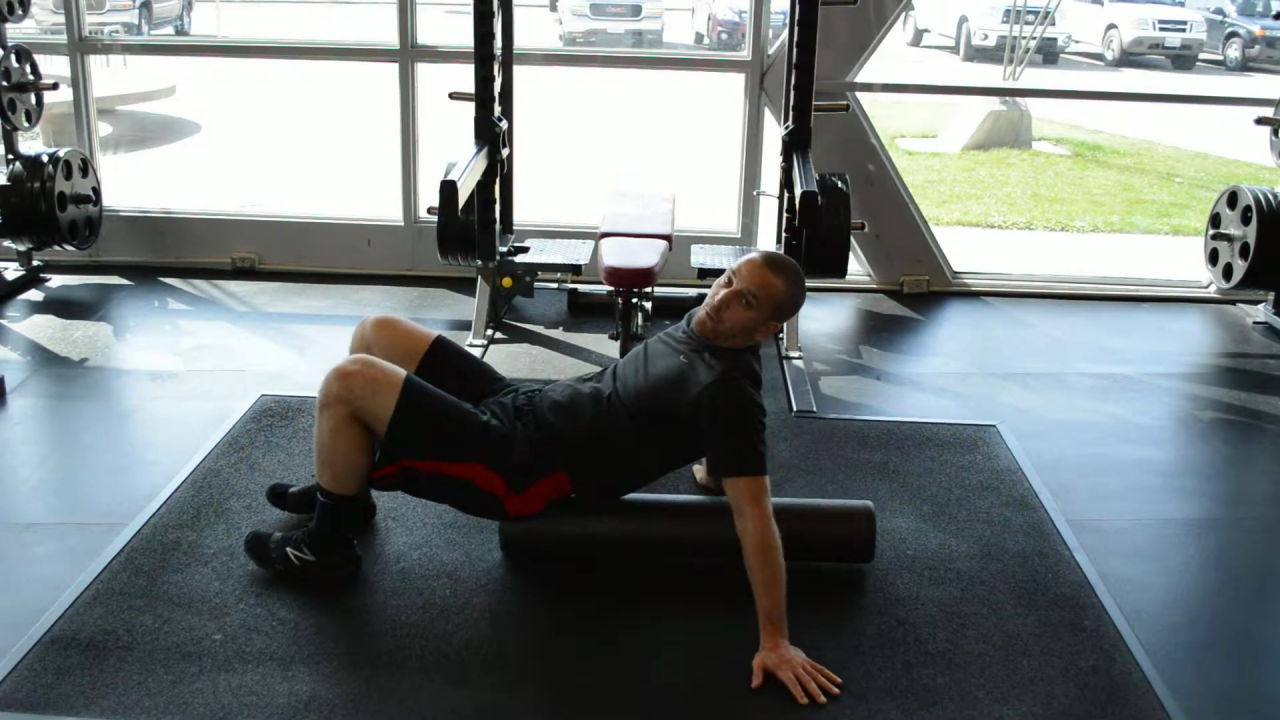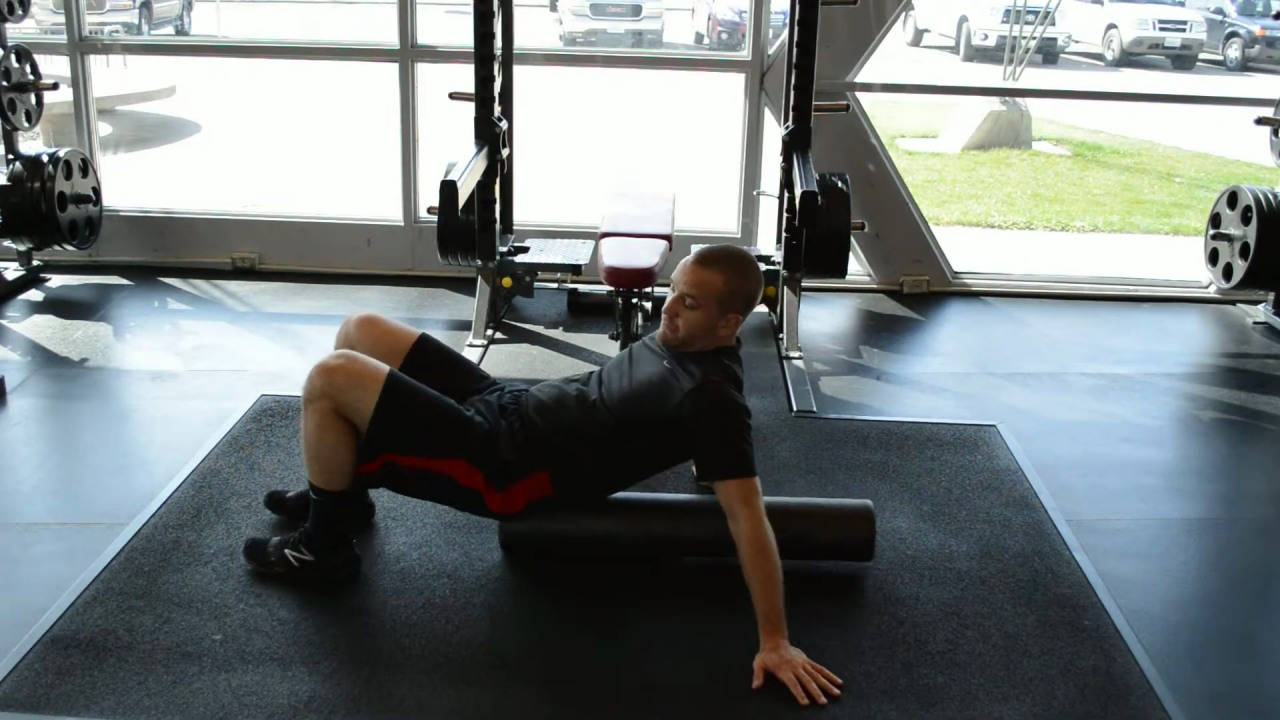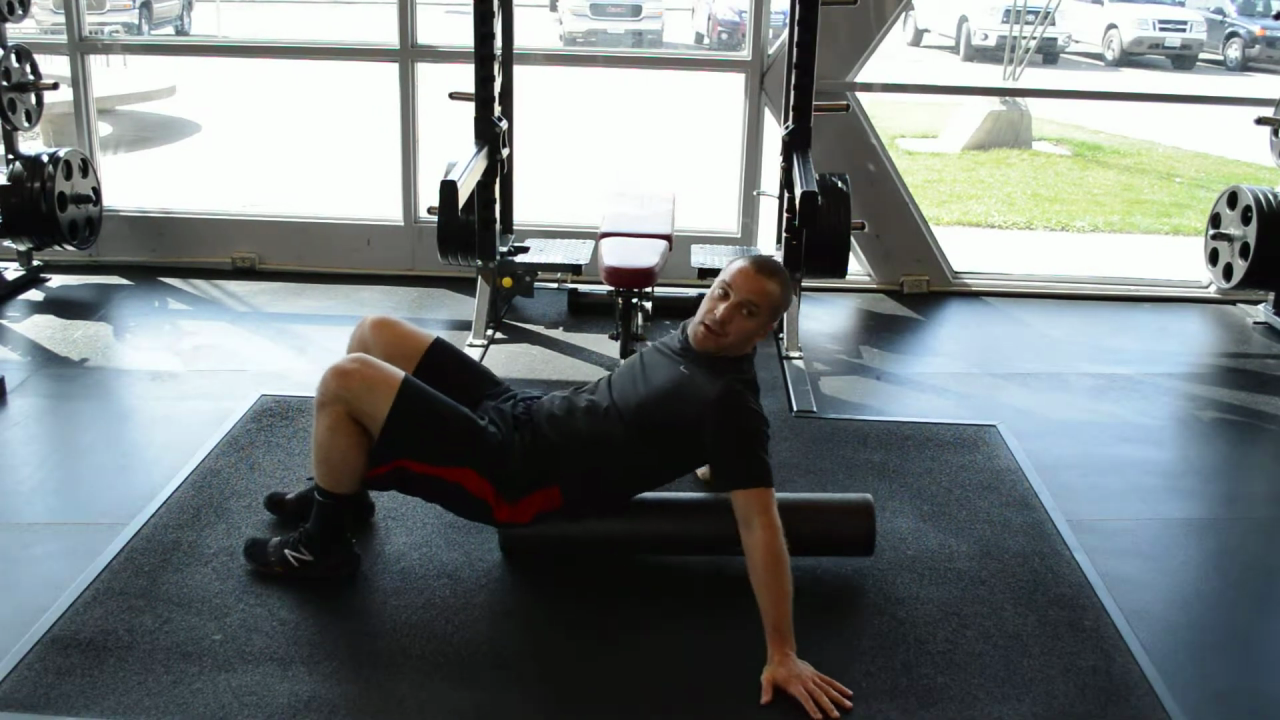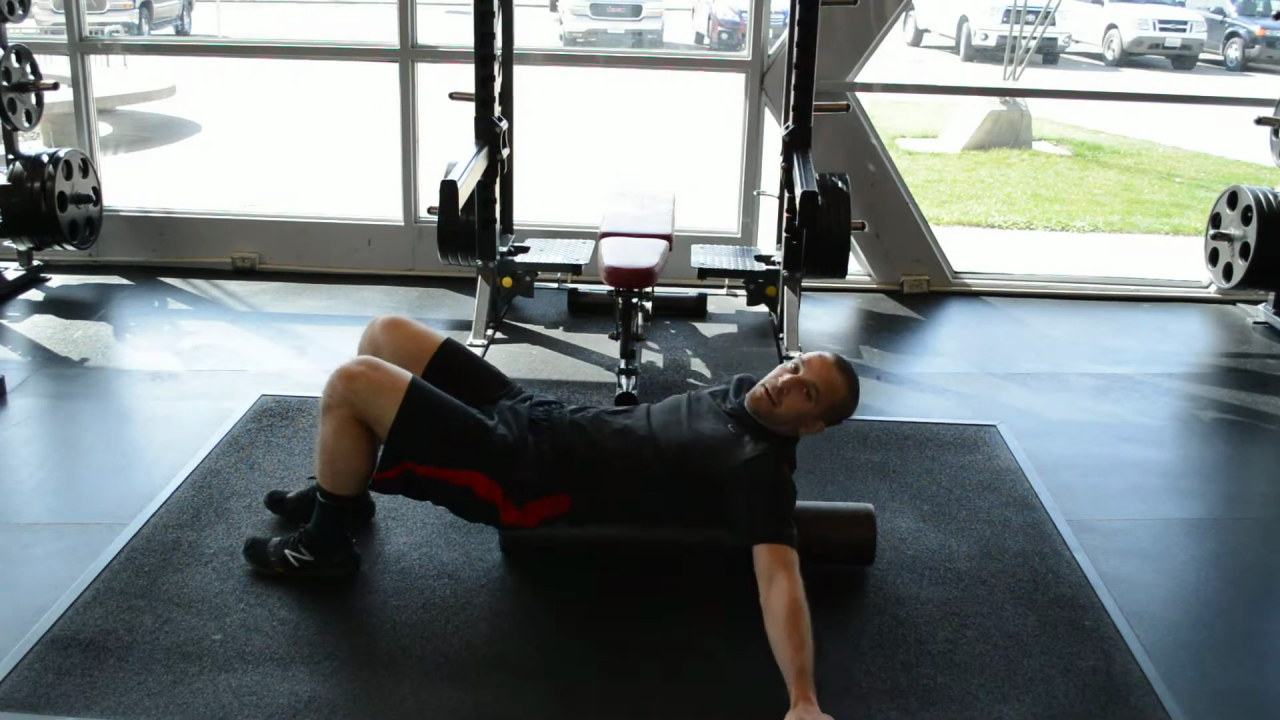
dt=0.5s
person 1, frame 1
left shoulder: (728, 391)
right shoulder: (705, 326)
left elbow: (752, 513)
left wrist: (774, 640)
left hip: (515, 464)
right hip: (517, 408)
left knee: (344, 383)
right knee: (376, 333)
left ankle: (326, 544)
right ankle: (345, 491)
person 1, frame 2
left shoulder: (710, 397)
right shoulder: (687, 334)
left elbow: (747, 518)
left wrist: (774, 641)
left hip: (501, 462)
right hip: (507, 406)
left knee: (329, 379)
right knee: (359, 332)
left ankle: (323, 544)
right ankle: (342, 494)
person 1, frame 3
left shoulder: (729, 406)
right shoulder: (699, 335)
left elbow: (759, 526)
left wrist: (782, 655)
left hip: (511, 472)
right hip: (518, 413)
left knee: (343, 381)
right knee: (373, 333)
left ankle: (323, 544)
right ankle: (343, 494)
person 1, frame 4
left shoulder: (761, 468)
right shoulder: (749, 394)
left elbow: (779, 580)
left hip: (520, 476)
right hip: (535, 417)
left knee: (350, 384)
right knee: (385, 333)
left ankle: (323, 545)
right ankle: (343, 494)
